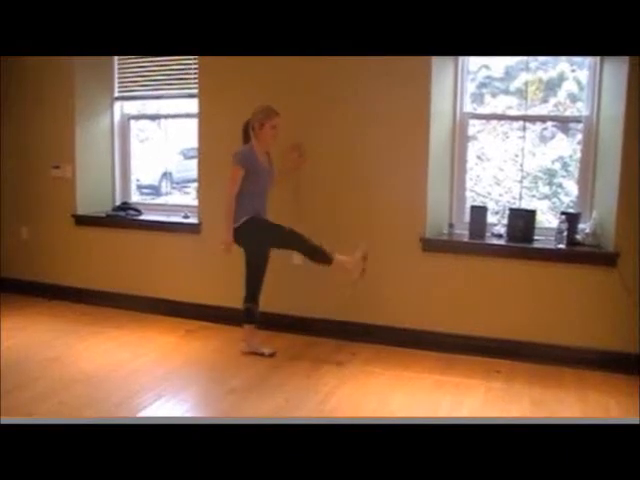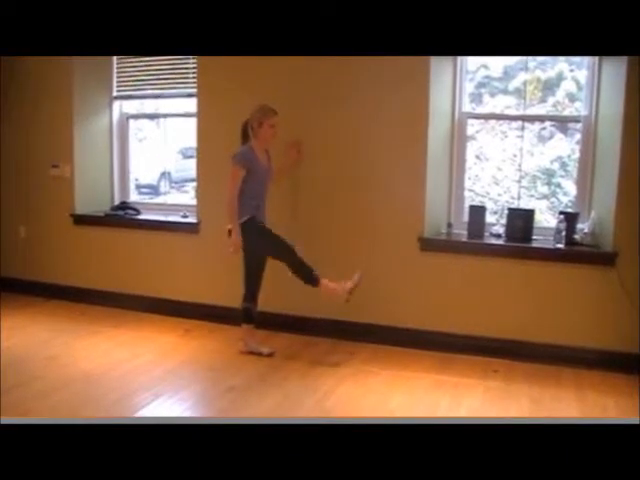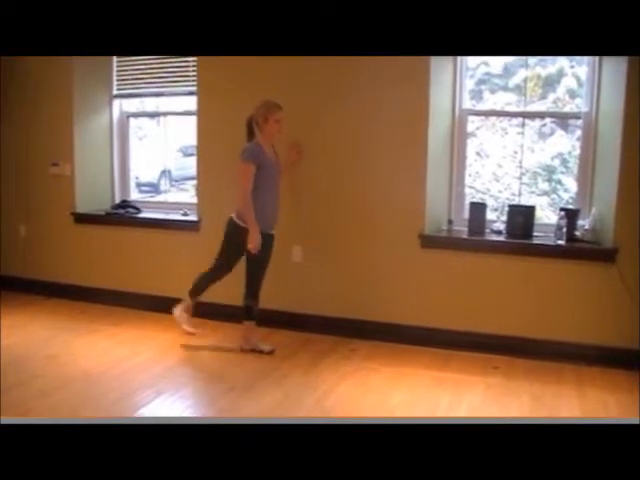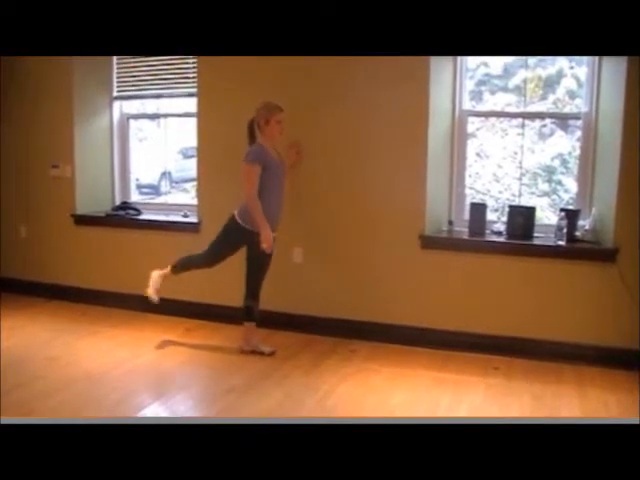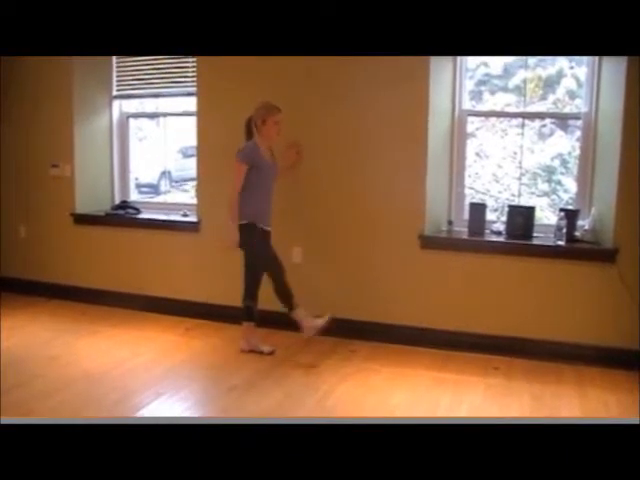
dt=0.3s
person 1, frame 1
left shoulder: (266, 156)
right shoulder: (243, 155)
right elbow: (231, 194)
left wrist: (291, 166)
right wrist: (228, 231)
left hip: (256, 226)
right hip: (245, 224)
left knee: (255, 283)
right knee: (296, 239)
left ankle: (250, 340)
right ankle: (347, 264)
person 1, frame 2
left shoulder: (265, 154)
right shoulder: (243, 155)
right elbow: (232, 195)
left wrist: (288, 164)
right wrist: (235, 231)
left hip: (255, 225)
right hip: (245, 224)
left knee: (253, 284)
right knee: (288, 254)
left ankle: (249, 340)
right ankle: (333, 288)
person 1, frame 3
left shoulder: (272, 151)
right shoulder: (251, 151)
right elbow: (245, 193)
left wrist: (288, 163)
right wrist: (252, 230)
left hip: (265, 229)
right hip: (243, 225)
left knee: (255, 283)
right knee: (221, 268)
left ankle: (249, 337)
right ankle: (184, 308)
person 1, frame 4
left shoulder: (275, 152)
right shoulder: (256, 153)
right elbow: (251, 194)
left wrist: (289, 163)
right wrist: (264, 228)
left hip: (264, 229)
right hip: (245, 224)
left knee: (255, 285)
right knee: (208, 258)
left ankle: (249, 339)
right ankle: (162, 274)
person 1, frame 5
left shoulder: (269, 152)
right shoulder: (247, 152)
right elbow: (234, 192)
left wrist: (286, 164)
right wrist: (233, 227)
left hip: (259, 225)
right hip: (245, 224)
left knee: (254, 280)
right knee: (275, 269)
left ankle: (249, 338)
right ankle: (303, 320)
